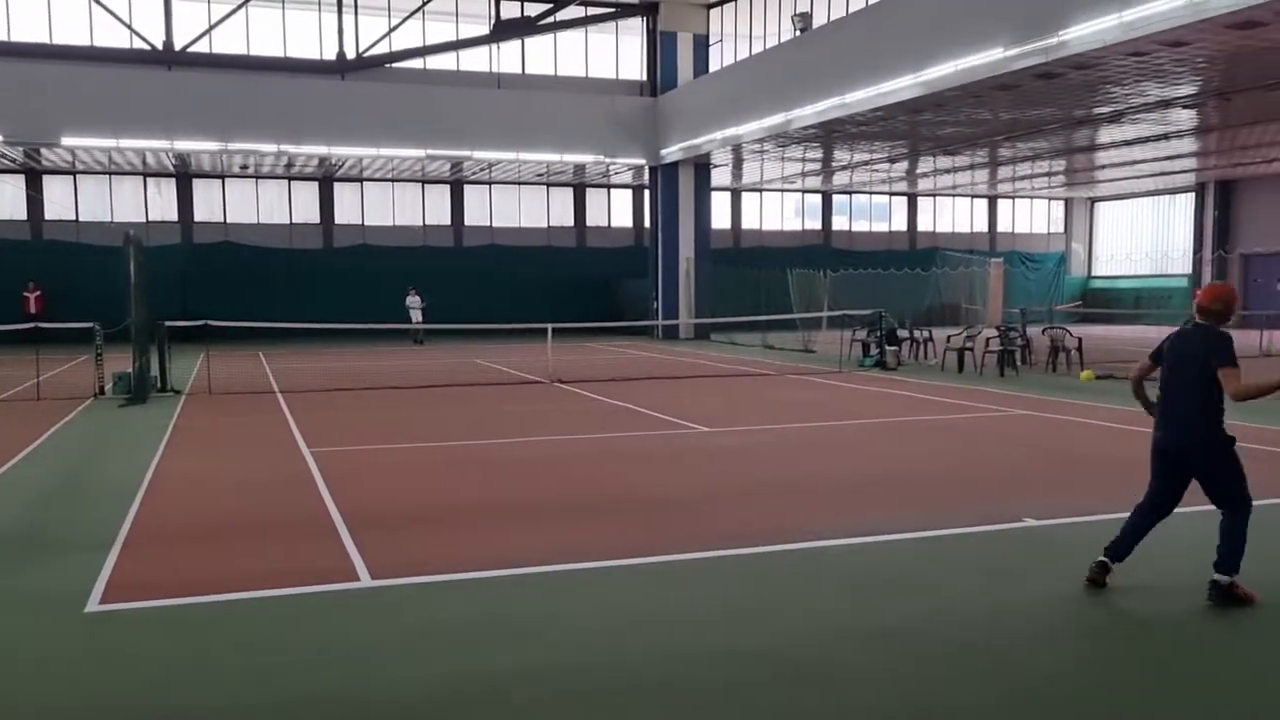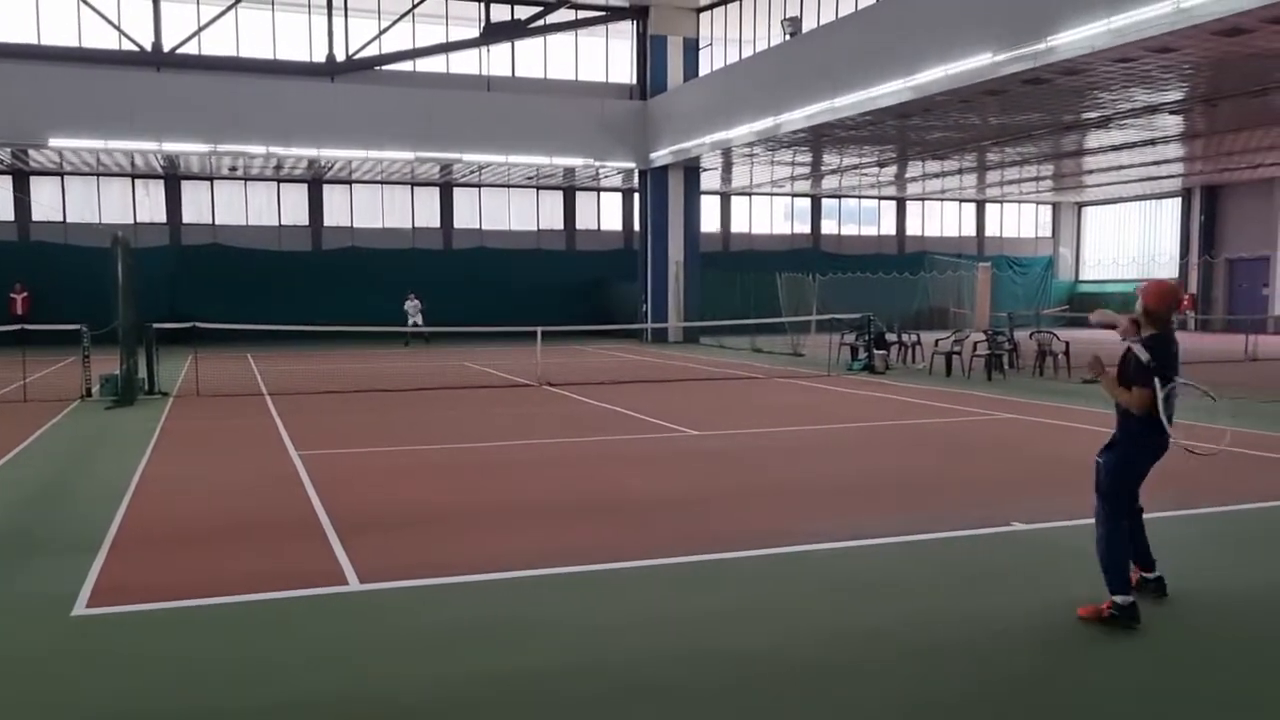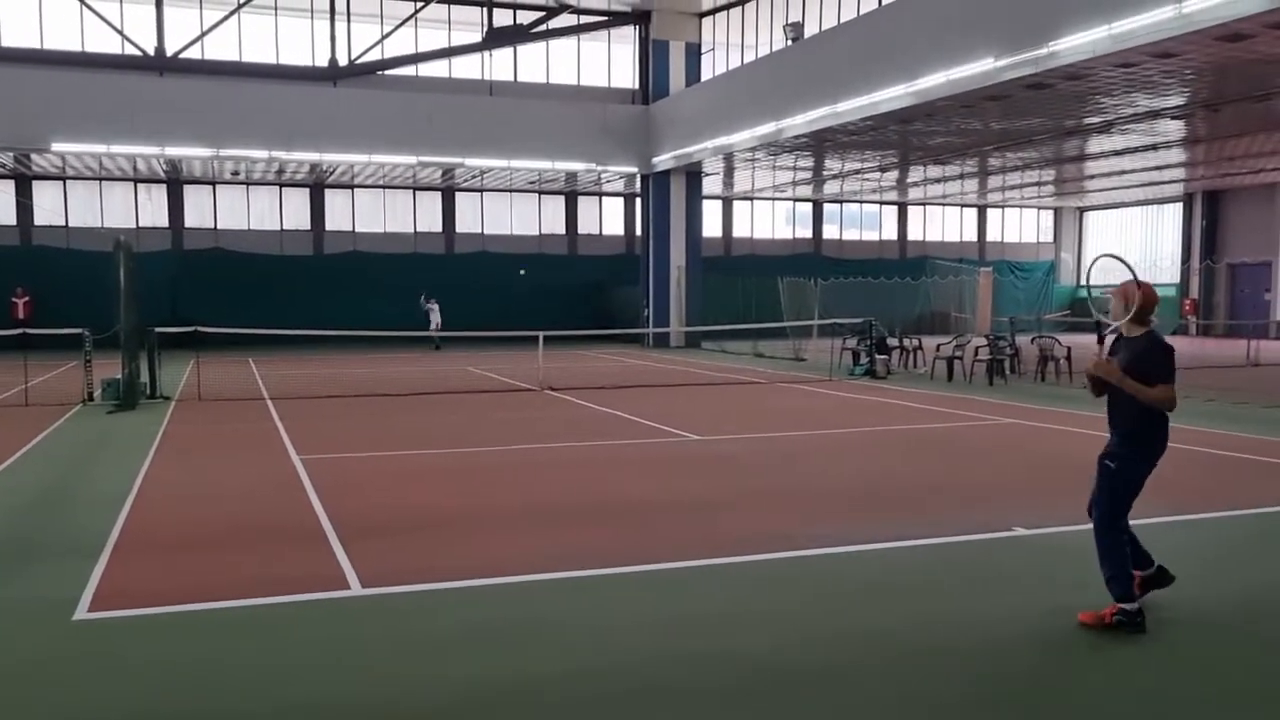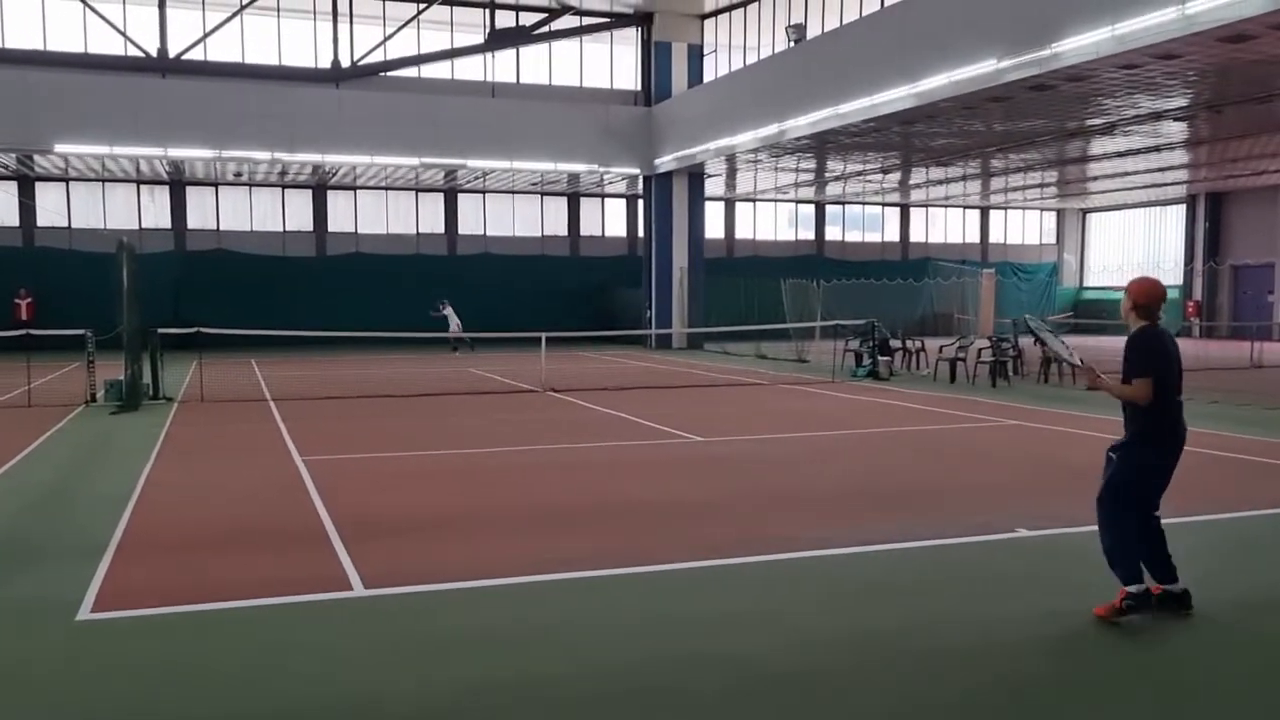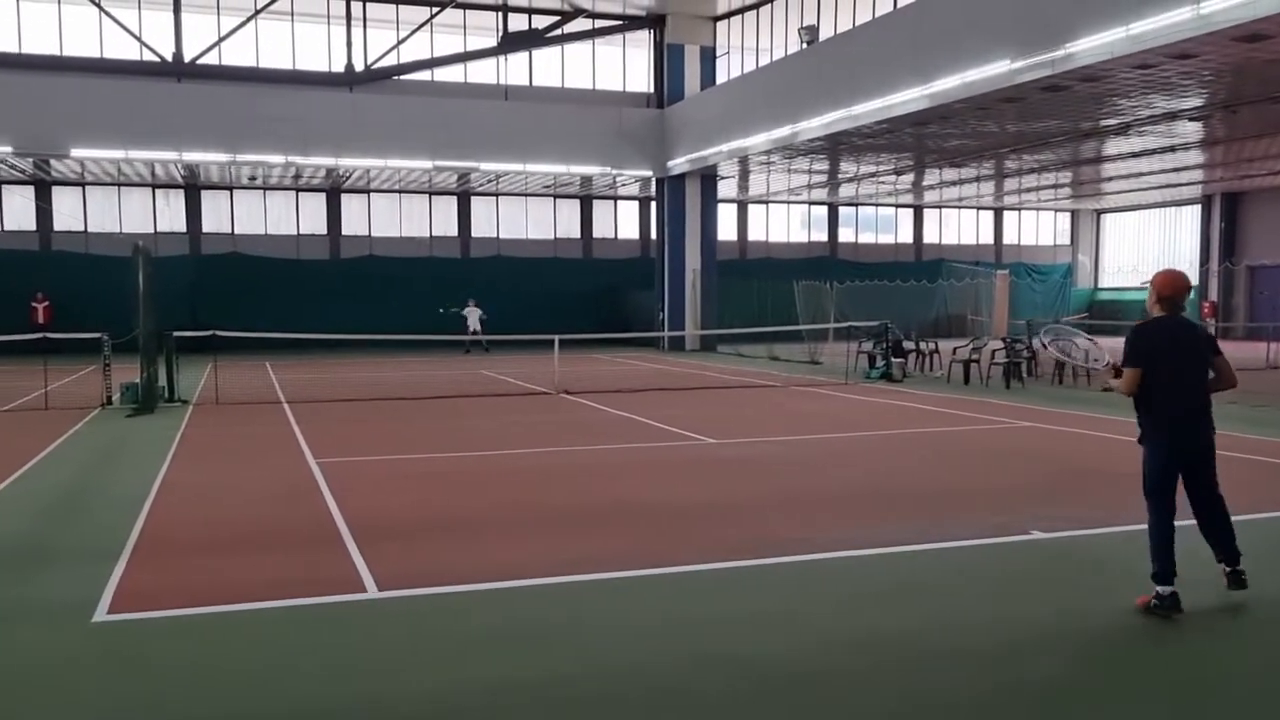
dt=0.4s
person 1, frame 1
left shoulder: (1174, 339)
right shoulder: (1220, 341)
left elbow: (1136, 378)
right elbow: (1236, 391)
left wrist: (1149, 407)
left hip: (1167, 437)
right hip: (1206, 438)
left knee: (1154, 504)
right knee: (1236, 506)
left ankle: (1105, 563)
right ankle: (1224, 580)
person 1, frame 2
left shoulder: (1155, 353)
right shoulder: (1161, 335)
left elbow: (1139, 407)
right elbow: (1125, 325)
left wrist: (1104, 374)
right wrist: (1110, 319)
left hip: (1138, 440)
right hip: (1140, 439)
left knee: (1110, 511)
right knee: (1124, 505)
left ankle: (1122, 602)
right ankle: (1148, 575)
person 1, frame 3
left shoulder: (1156, 348)
right shoulder: (1120, 342)
left elbow: (1166, 401)
right elbow: (1098, 392)
left wrist: (1116, 378)
right wrist: (1097, 376)
left hip: (1139, 445)
right hip: (1126, 441)
left knee: (1105, 518)
right knee: (1103, 511)
left ankle: (1127, 609)
right ankle: (1148, 571)
person 1, frame 4
left shoulder: (1138, 342)
right shoulder: (1162, 338)
left elbow: (1142, 396)
left wrist: (1104, 384)
right wrist: (1117, 386)
left hip: (1144, 439)
right hip: (1171, 437)
left knee: (1113, 506)
right knee: (1141, 510)
left ankle: (1134, 590)
right ankle: (1171, 590)
person 1, frame 5
left shoulder: (1140, 334)
right shoulder: (1200, 333)
left elbow: (1129, 387)
right elbow: (1228, 379)
left wrist: (1114, 382)
left hip: (1160, 434)
right hip: (1198, 430)
left knee: (1160, 509)
right knee: (1208, 498)
left ankle: (1165, 591)
right ankle: (1232, 567)
